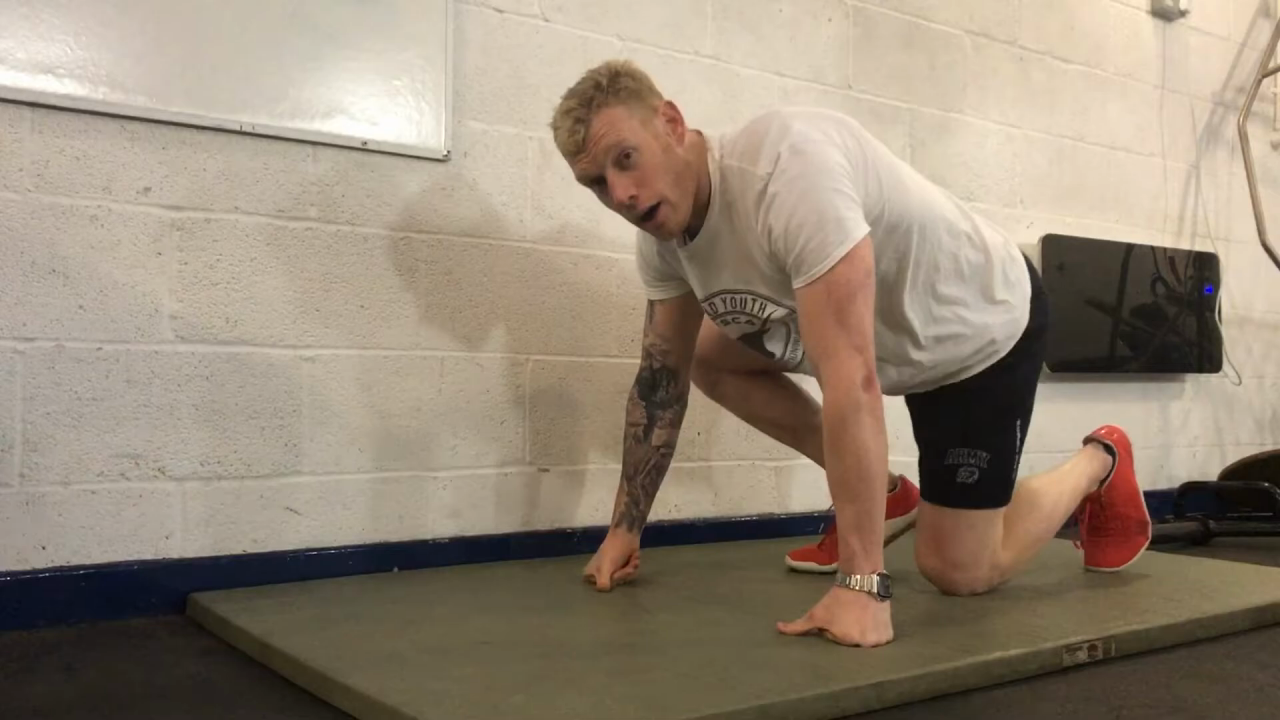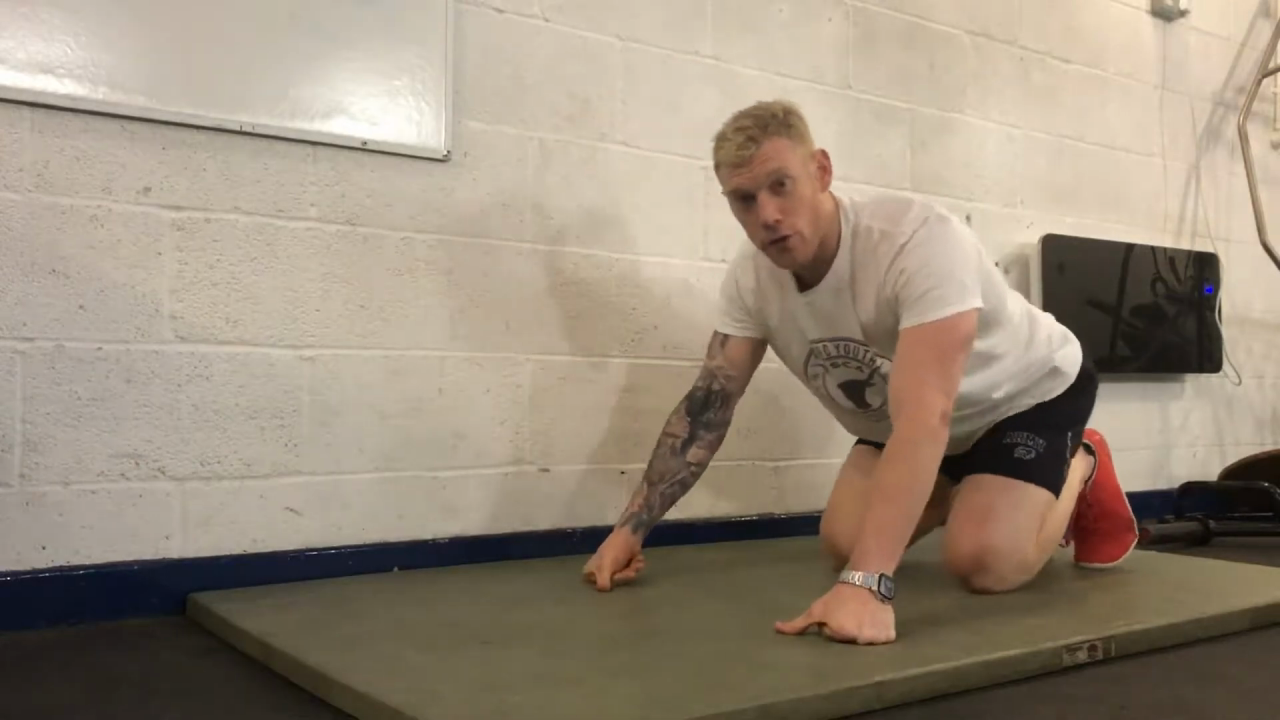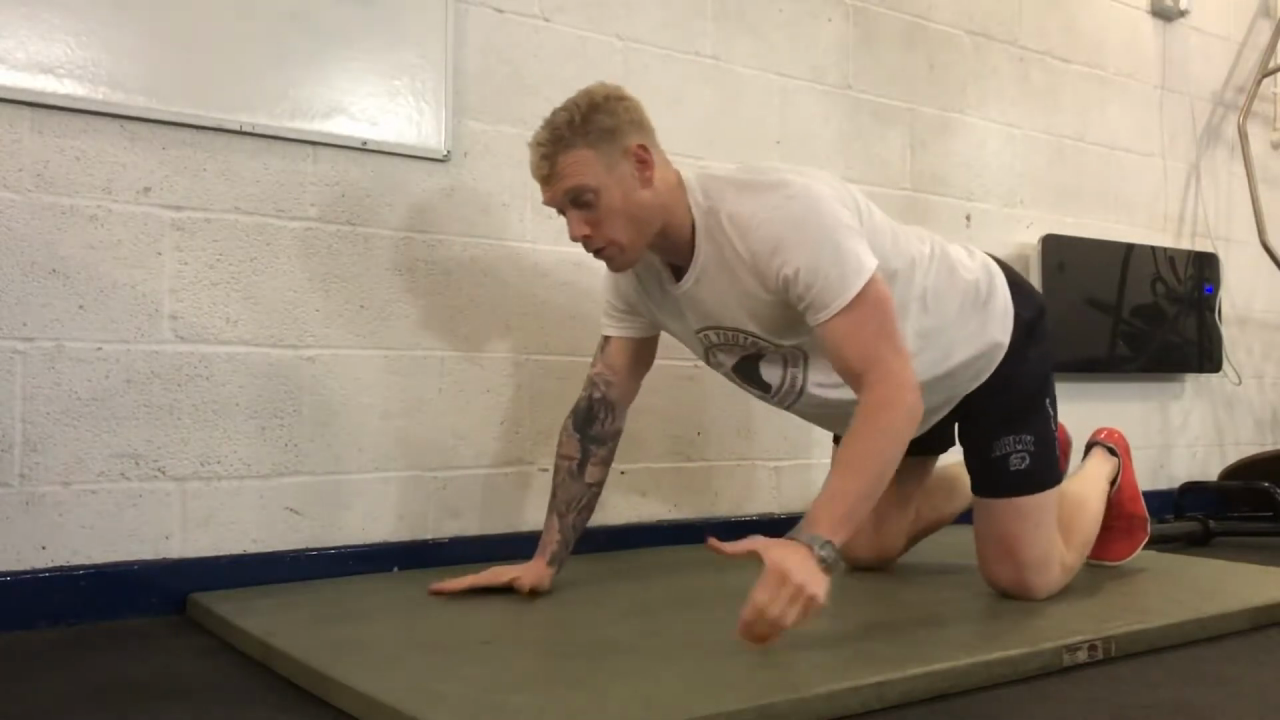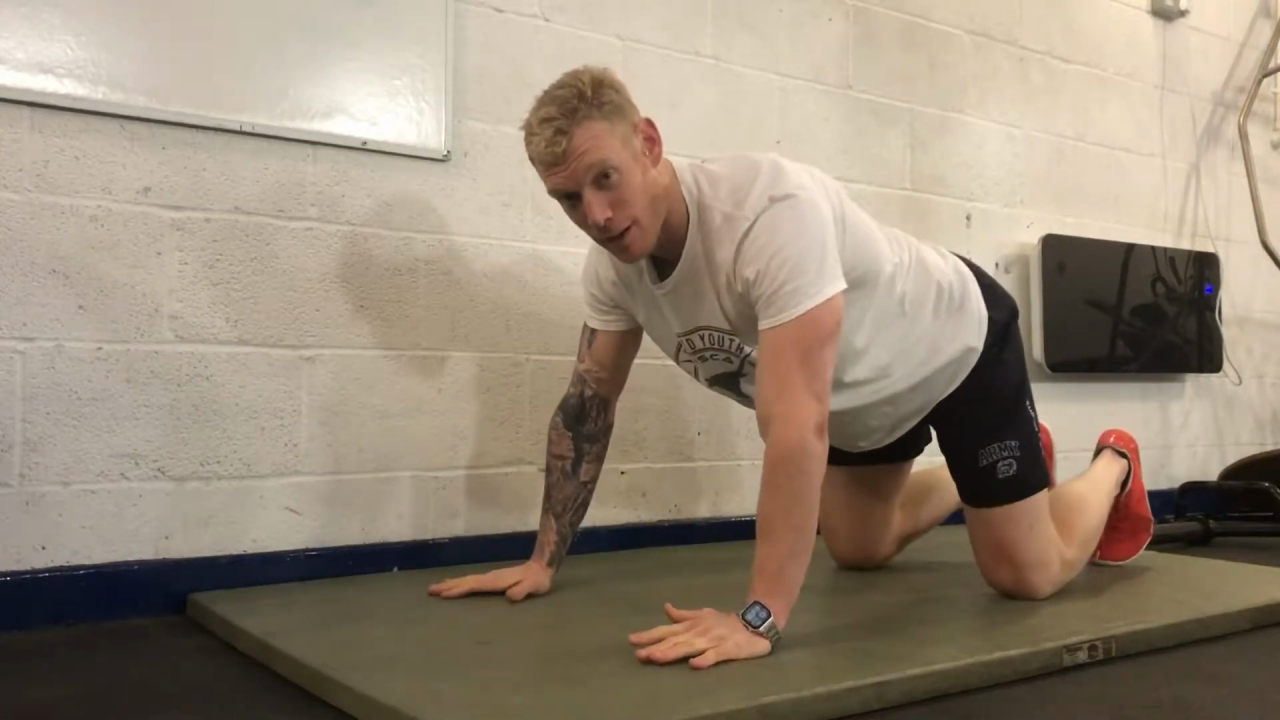
dt=1s
person 1, frame 1
left shoulder: (787, 165)
right shoulder: (661, 232)
left elbow: (851, 382)
right elbow: (662, 375)
left wrist: (863, 583)
right wrist: (625, 529)
left hip: (979, 325)
right hip: (892, 320)
left knee: (959, 571)
right knee: (710, 360)
left ankle: (1097, 465)
right ankle: (872, 492)
person 1, frame 2
left shoulder: (920, 241)
right shoulder: (752, 280)
left elbow: (925, 419)
right elbow: (710, 403)
left wrist: (867, 583)
right wrist: (632, 527)
left hip: (1029, 390)
left knee: (985, 561)
right knee: (845, 540)
left ankle: (1079, 468)
right ankle: (969, 484)
person 1, frame 3
left shoulder: (785, 217)
right shoulder: (635, 270)
left elbow: (896, 394)
right elbow: (600, 409)
left wrist: (811, 547)
right wrist: (546, 559)
left hip: (983, 338)
right hip: (893, 372)
left knee: (1025, 576)
right knee: (866, 548)
left ankle: (1102, 465)
right ankle: (989, 472)
person 1, frame 4
left shoulder: (771, 211)
right shoulder: (611, 262)
left elbow: (796, 428)
right elbow: (587, 403)
left wrist: (759, 617)
right wrist: (543, 559)
left hip: (957, 343)
right hip: (864, 388)
left knee: (1028, 574)
right knee: (858, 549)
left ankle: (1111, 465)
right ankle: (1001, 468)
